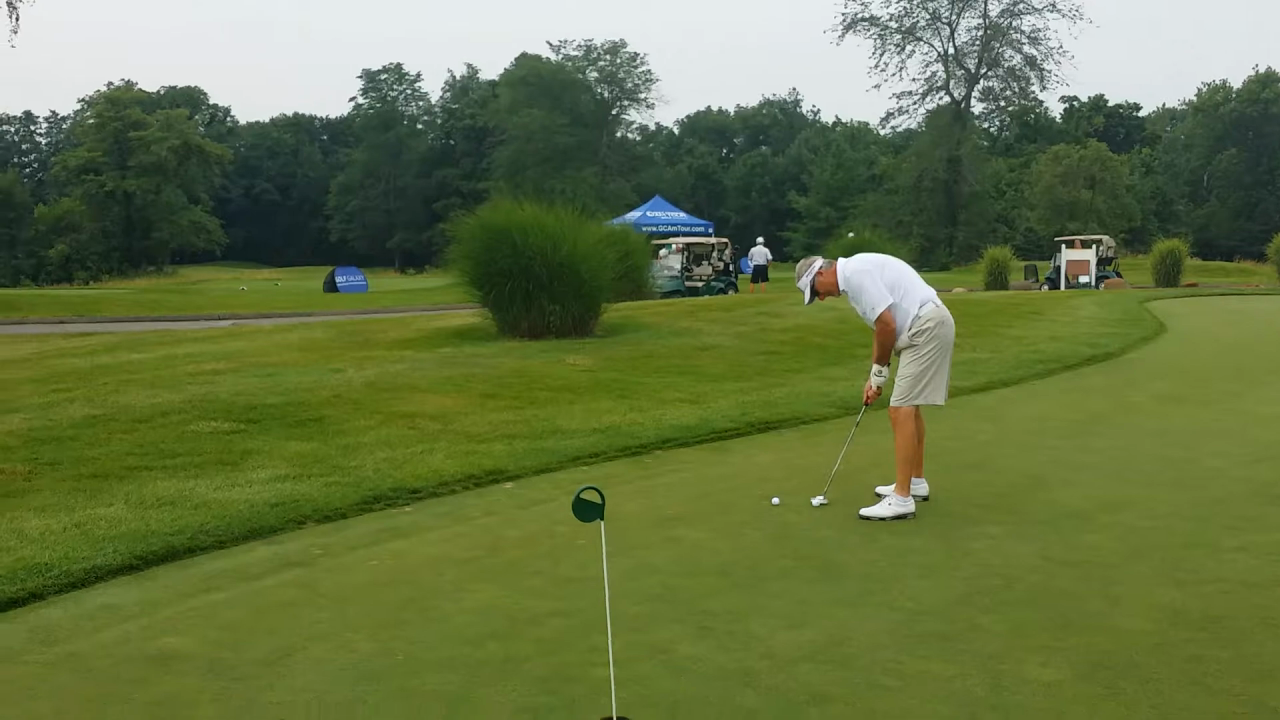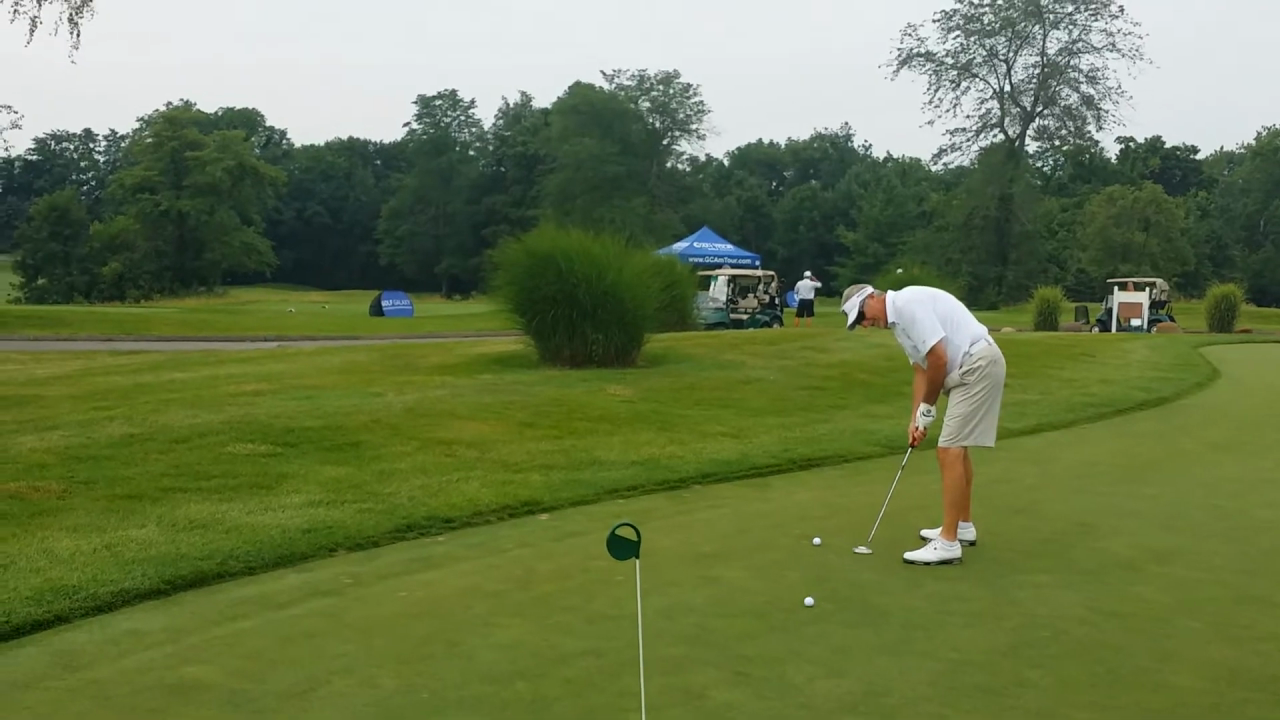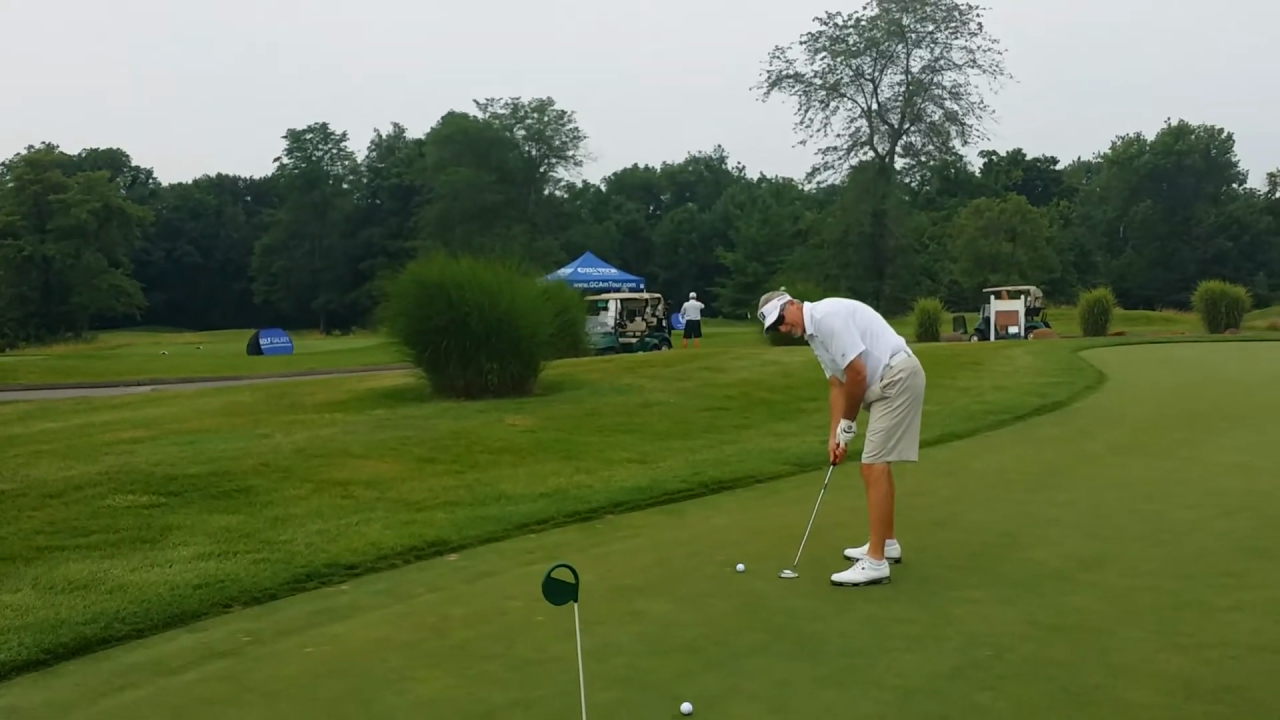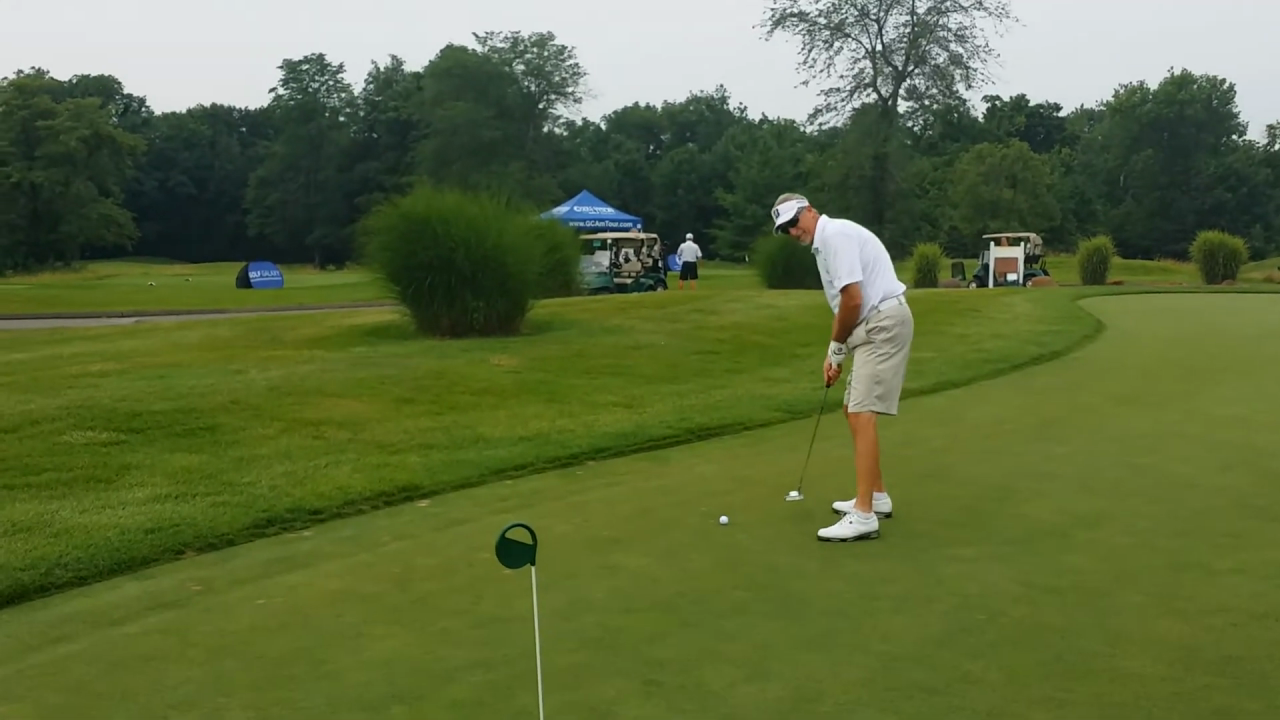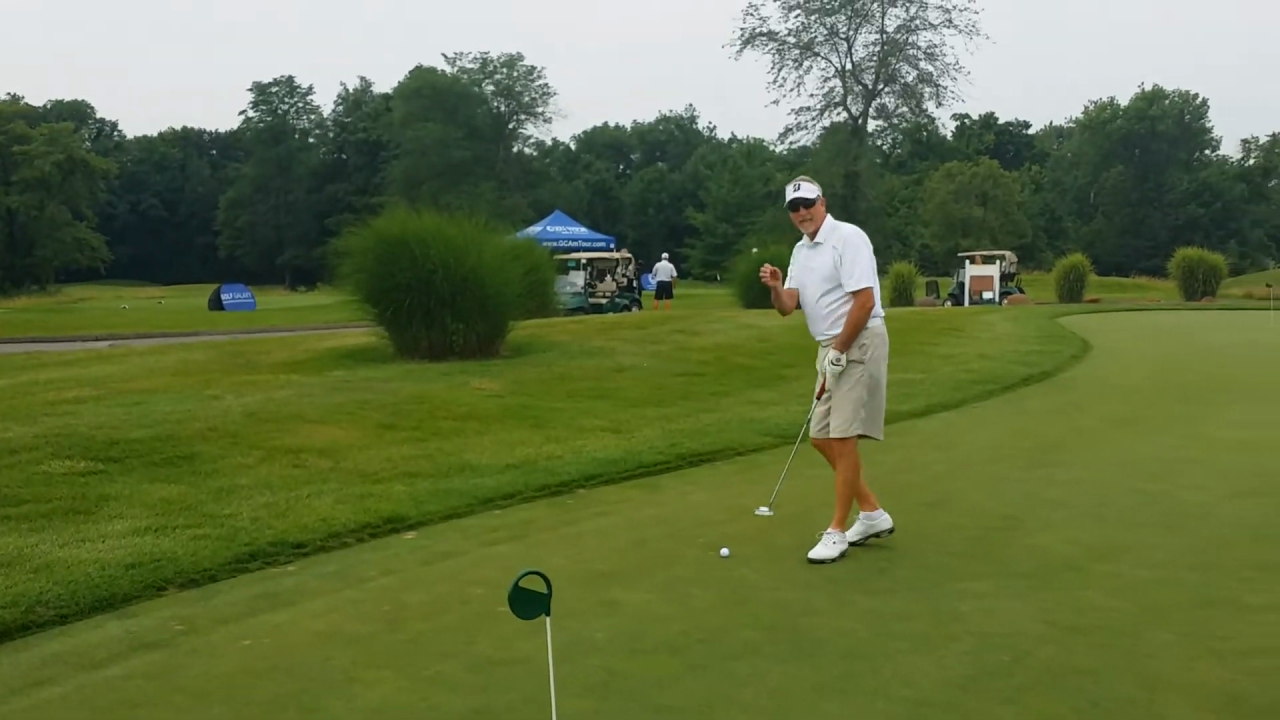
dt=0.7s
person 1, frame 1
left shoulder: (856, 272)
right shoulder: (854, 278)
left elbow: (887, 326)
right elbow: (881, 328)
left wrist: (879, 369)
right wrist: (873, 378)
left hip: (927, 326)
right hip: (927, 327)
left knee: (901, 410)
right knee: (909, 405)
left ankle: (901, 499)
right ankle: (916, 482)
person 1, frame 2
left shoulder: (908, 304)
right shoulder: (899, 320)
left elbow: (938, 359)
right elbow: (921, 369)
left wrist: (927, 408)
right wrist: (915, 418)
left hip: (978, 365)
right hip: (971, 369)
left knee: (949, 451)
right knee: (957, 447)
left ankle: (948, 543)
right ankle: (963, 526)
person 1, frame 3
left shoulder: (828, 316)
right shoulder: (815, 333)
left elbow: (857, 374)
right elbow: (837, 384)
left wrist: (847, 425)
right wrist: (835, 434)
left hip: (897, 377)
right hip: (888, 382)
left knee: (873, 467)
right knee: (879, 463)
left ankle: (875, 561)
right ankle: (886, 543)
person 1, frame 4
left shoulder: (836, 234)
right shoulder: (824, 244)
left elbow: (853, 299)
right elbow: (843, 305)
left wrist: (837, 345)
right wrist: (833, 353)
left hip: (883, 324)
right hip: (874, 327)
left knee: (860, 415)
right knee: (857, 412)
left ankle: (863, 514)
right ankle: (877, 496)
person 1, frame 5
left shoulder: (849, 237)
right shoulder: (801, 250)
left elbow: (865, 301)
right elbow: (789, 304)
left wrist: (837, 351)
right wrist: (774, 287)
left hip: (858, 346)
right hip: (834, 351)
left knee: (844, 440)
right knee: (822, 439)
left ankle: (837, 532)
right ankle: (872, 514)
